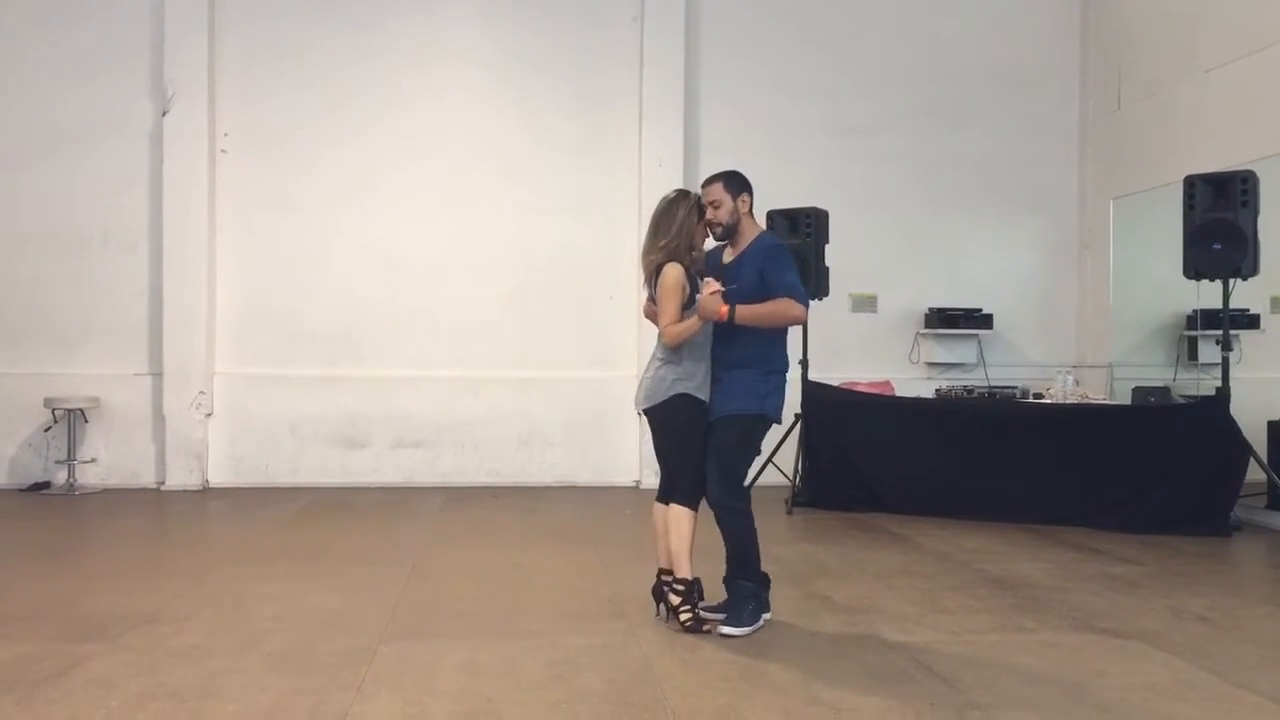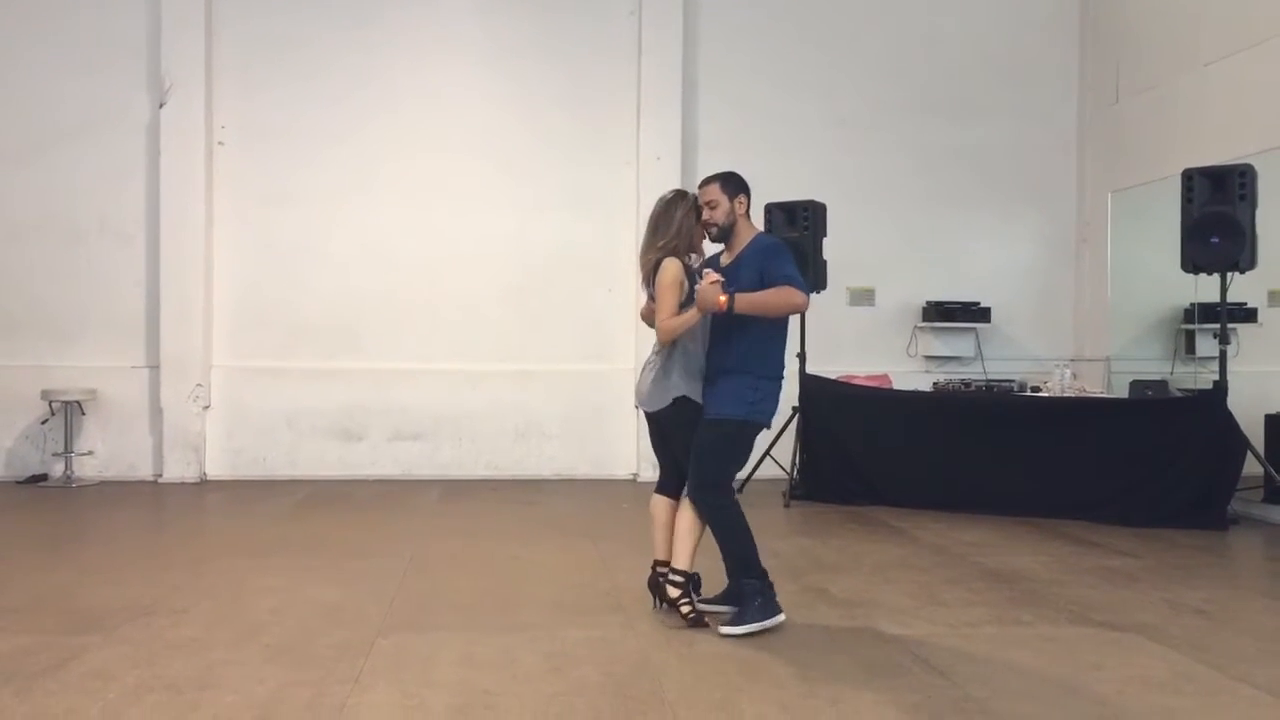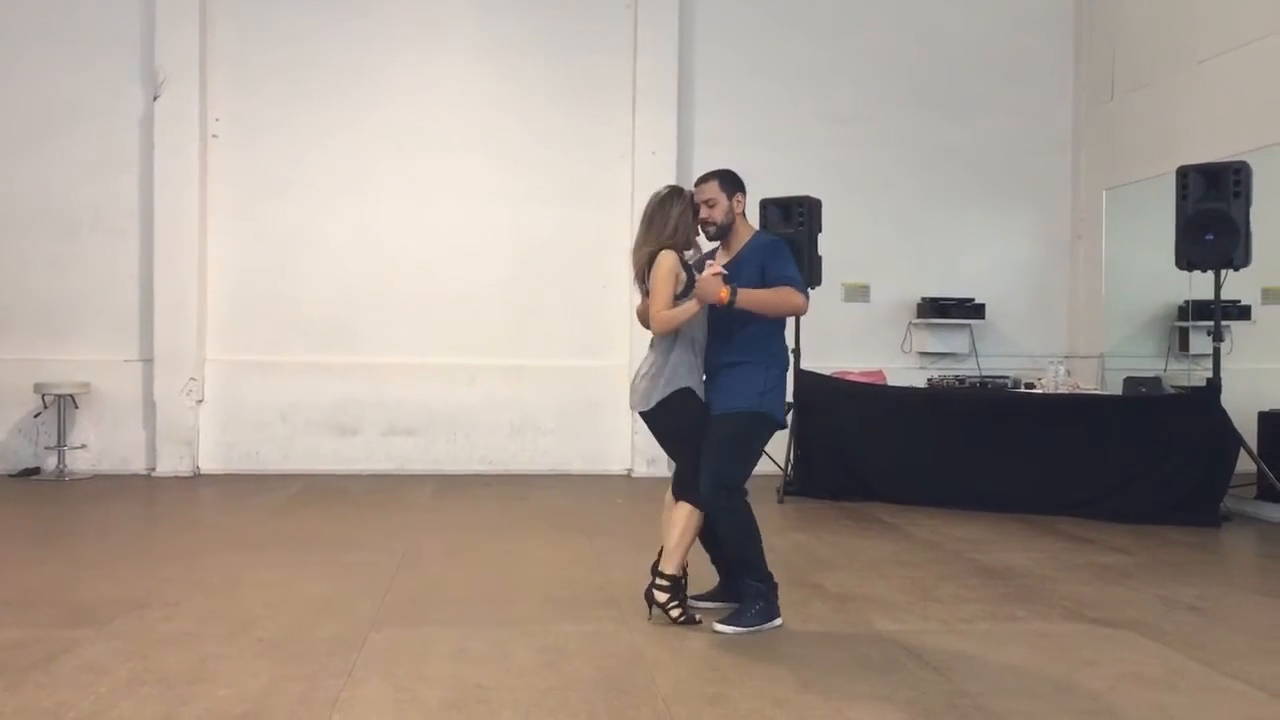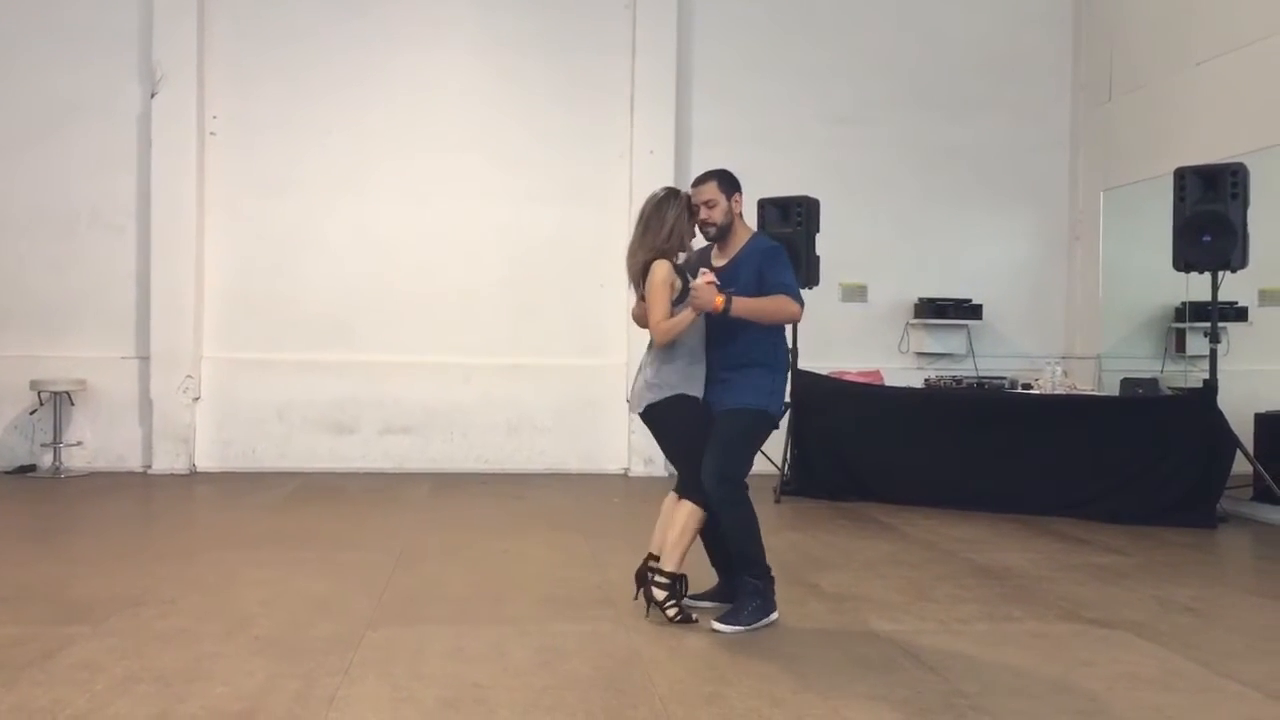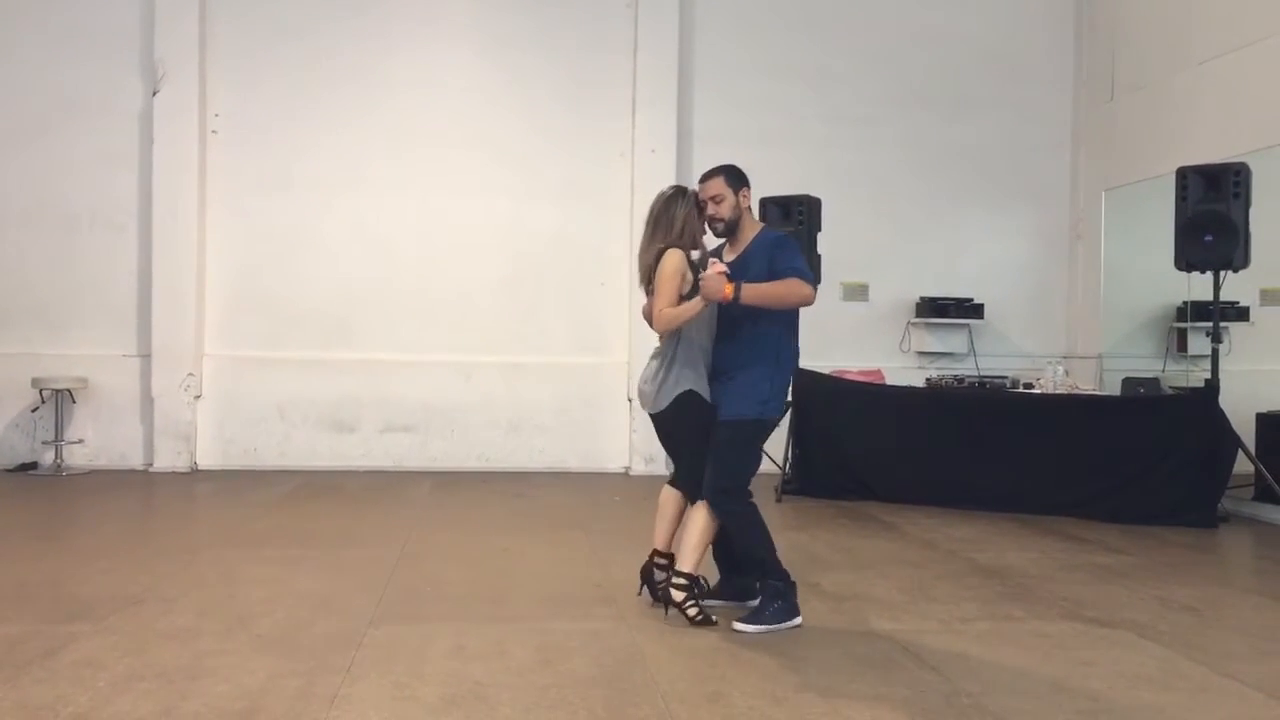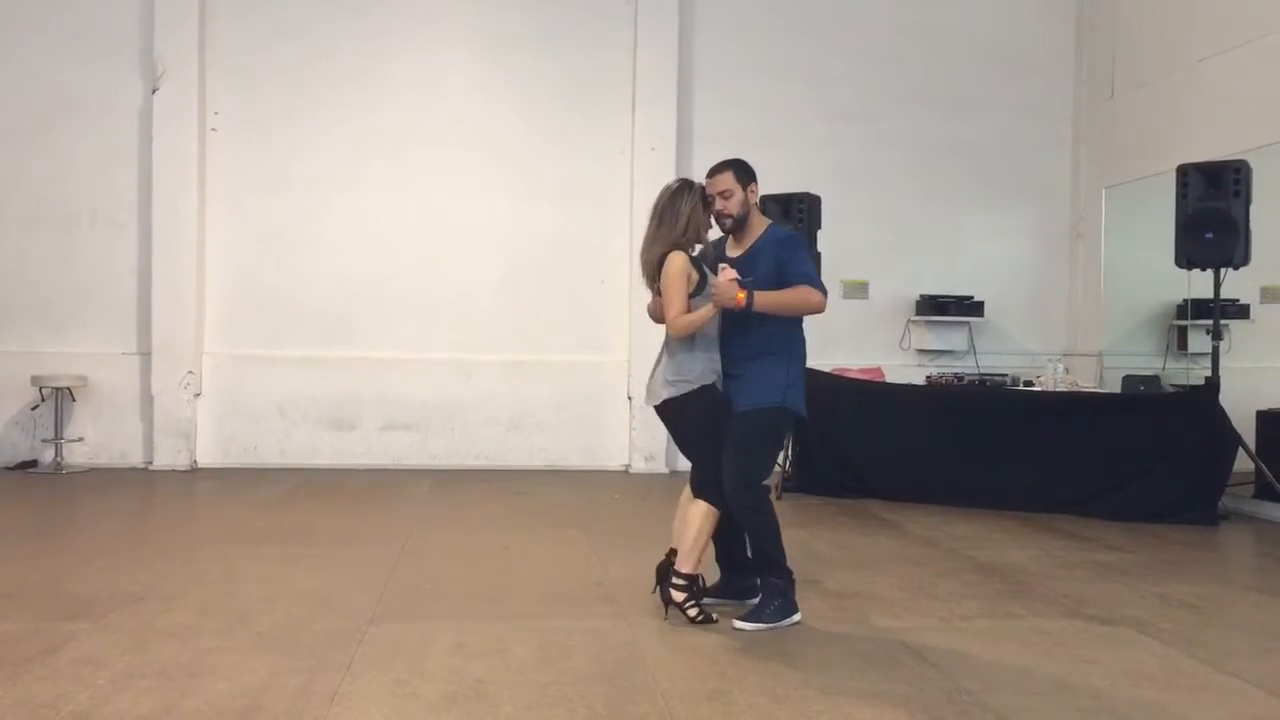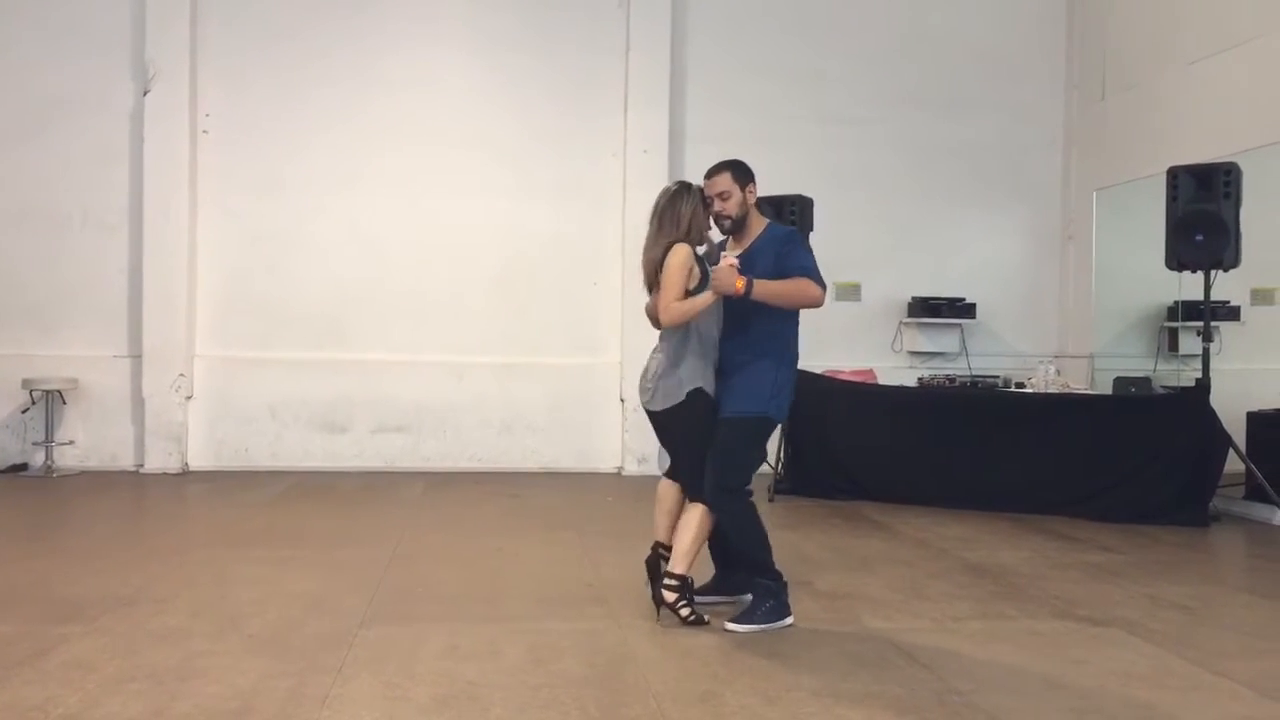
dt=0.3s
person 1, frame 1
left shoulder: (771, 252)
right shoulder: (712, 260)
left elbow: (795, 309)
left wrist: (725, 312)
left hip: (750, 393)
right hip: (717, 392)
left knee: (726, 489)
right knee: (718, 490)
left ankle: (751, 596)
right ankle: (744, 592)
person 1, frame 2
left shoulder: (768, 251)
right shoulder: (713, 264)
left elbow: (796, 298)
left wrist: (725, 300)
left hip: (746, 392)
right hip: (718, 390)
left knee: (708, 487)
right knee: (708, 488)
left ankle: (761, 597)
right ankle: (740, 587)
person 1, frame 3
left shoulder: (768, 250)
right shoulder: (706, 263)
left elbow: (796, 300)
left wrist: (727, 294)
left hip: (752, 391)
right hip: (716, 390)
left knee: (721, 488)
right knee: (700, 488)
left ankle: (762, 598)
right ankle: (733, 582)
person 1, frame 4
left shoulder: (766, 253)
right shoulder: (700, 261)
left elbow: (791, 308)
left wrist: (722, 302)
right wrist: (646, 311)
left hip: (754, 388)
right hip: (713, 389)
left knee: (723, 480)
right knee: (703, 484)
left ankle: (758, 593)
right ankle: (733, 581)
person 1, frame 5
left shoulder: (776, 245)
right shoulder: (712, 258)
left elbow: (804, 291)
left wrist: (732, 291)
left hip: (755, 389)
right hip: (719, 388)
left knee: (725, 488)
right knee: (714, 486)
left ankle: (780, 595)
right ankle: (737, 579)
person 1, frame 6
left shoulder: (783, 243)
right shoulder: (714, 252)
left elbow: (814, 298)
left wrist: (743, 297)
right wrist: (660, 307)
left hip: (770, 385)
right hip: (727, 384)
left knee: (744, 483)
right knee: (714, 481)
left ankle: (780, 595)
right ankle: (737, 578)
person 1, frame 7
left shoulder: (783, 242)
right shoulder: (717, 252)
left elbow: (813, 292)
left wrist: (743, 285)
right wrist: (659, 308)
left hip: (758, 389)
right hip: (722, 385)
left knee: (726, 488)
right knee: (706, 481)
left ankle: (772, 596)
right ankle: (731, 576)
person 2, frame 1
left shoulder: (684, 267)
right shoulder: (674, 270)
left elbow: (652, 311)
right elbow: (670, 334)
right wrist: (706, 313)
left hip: (669, 391)
right hip: (678, 392)
left knee: (671, 485)
right knee: (688, 486)
left ankle: (667, 579)
right ankle: (681, 587)
person 2, frame 2
left shoulder: (678, 266)
right shoulder: (673, 264)
left elbow: (649, 315)
right elbow: (665, 329)
right wrist: (704, 306)
left hip: (662, 389)
right hip: (675, 391)
left knee: (671, 478)
left ankle: (662, 571)
right ankle: (679, 579)
person 2, frame 3
left shoulder: (671, 262)
right shoulder: (668, 258)
right elbow: (660, 321)
right wrist: (702, 299)
left hip: (667, 386)
right hip: (673, 387)
left knee: (687, 475)
right knee: (700, 484)
left ankle: (666, 566)
right ankle: (665, 583)
person 2, frame 4
left shoulder: (671, 267)
right shoulder: (662, 266)
right elbow: (660, 332)
right wrist: (697, 307)
left hip: (674, 389)
right hip: (673, 391)
left knee: (690, 480)
right knee: (704, 485)
left ankle: (654, 567)
right ankle: (665, 580)
person 2, frame 5
left shoulder: (683, 261)
right shoulder: (674, 258)
right elbow: (662, 321)
right wrist: (707, 296)
left hip: (674, 386)
right hip: (680, 387)
left knee: (688, 474)
left ankle: (659, 565)
right ankle: (683, 580)
person 2, frame 6
left shoulder: (687, 259)
right shoulder: (679, 258)
right elbow: (677, 325)
right wrist: (719, 302)
left hip: (678, 384)
right hip: (693, 385)
left knee: (705, 474)
right knee: (716, 484)
left ankle: (674, 564)
right ankle: (682, 582)
person 2, frame 7
left shoulder: (682, 255)
right shoulder: (682, 252)
right elbow: (668, 314)
left wrist: (718, 287)
right wrist: (716, 291)
left hip: (665, 385)
right hip: (685, 387)
left knee: (682, 469)
right knee: (707, 488)
left ankle: (661, 557)
right ankle: (673, 583)
